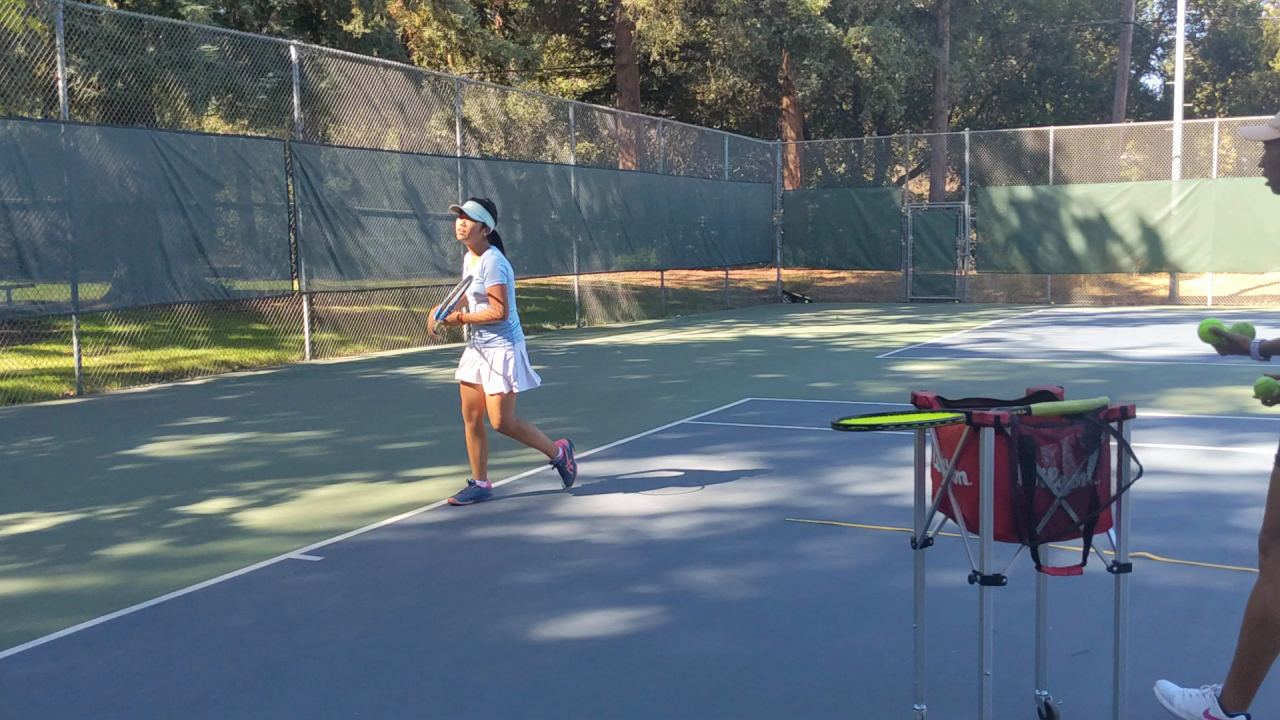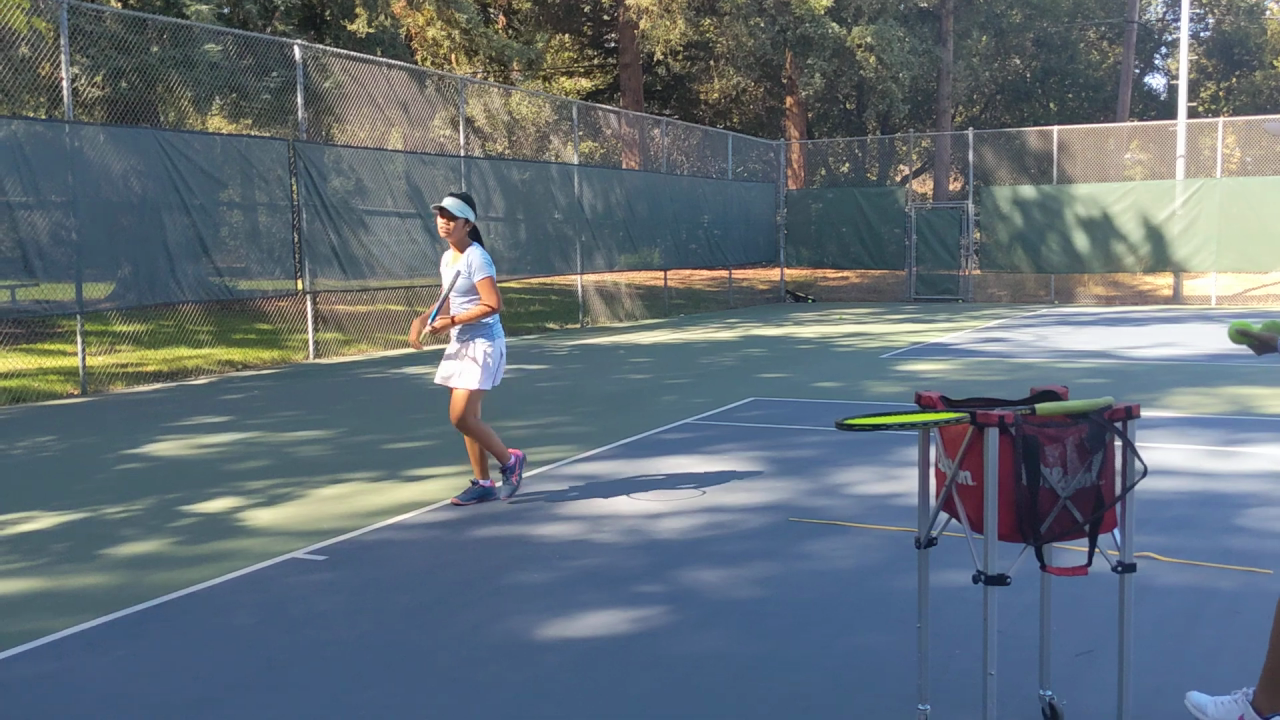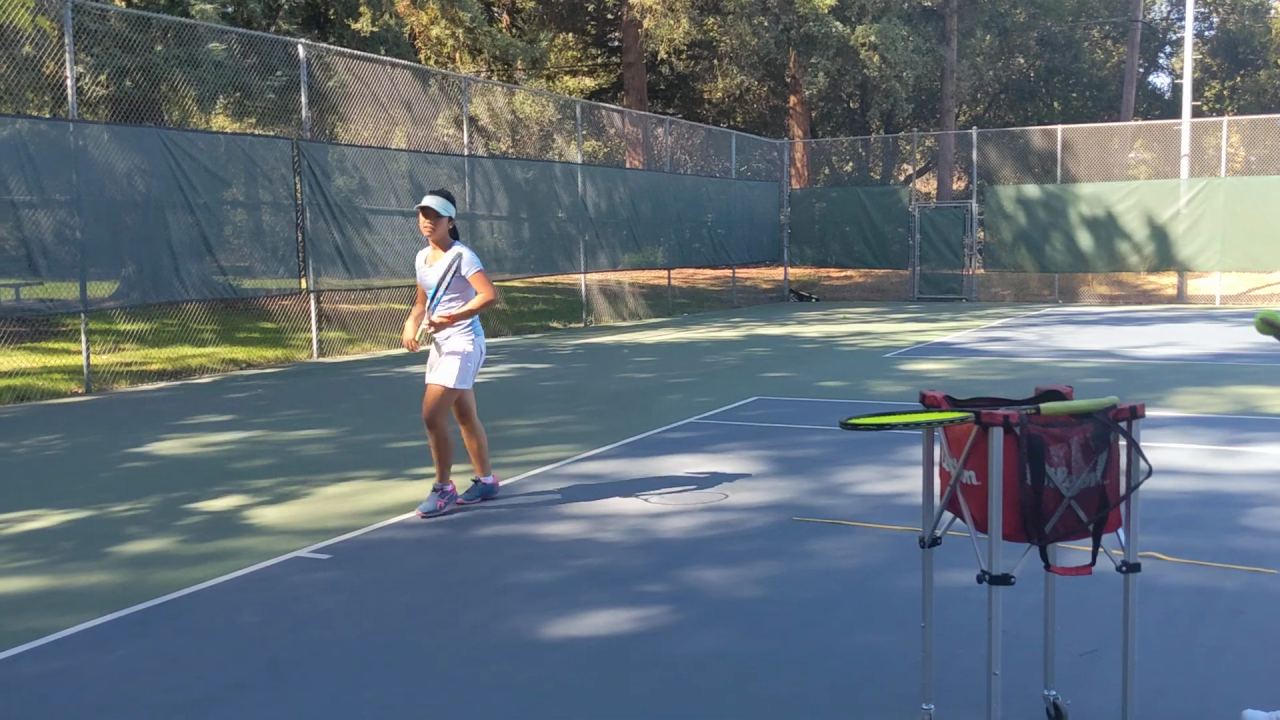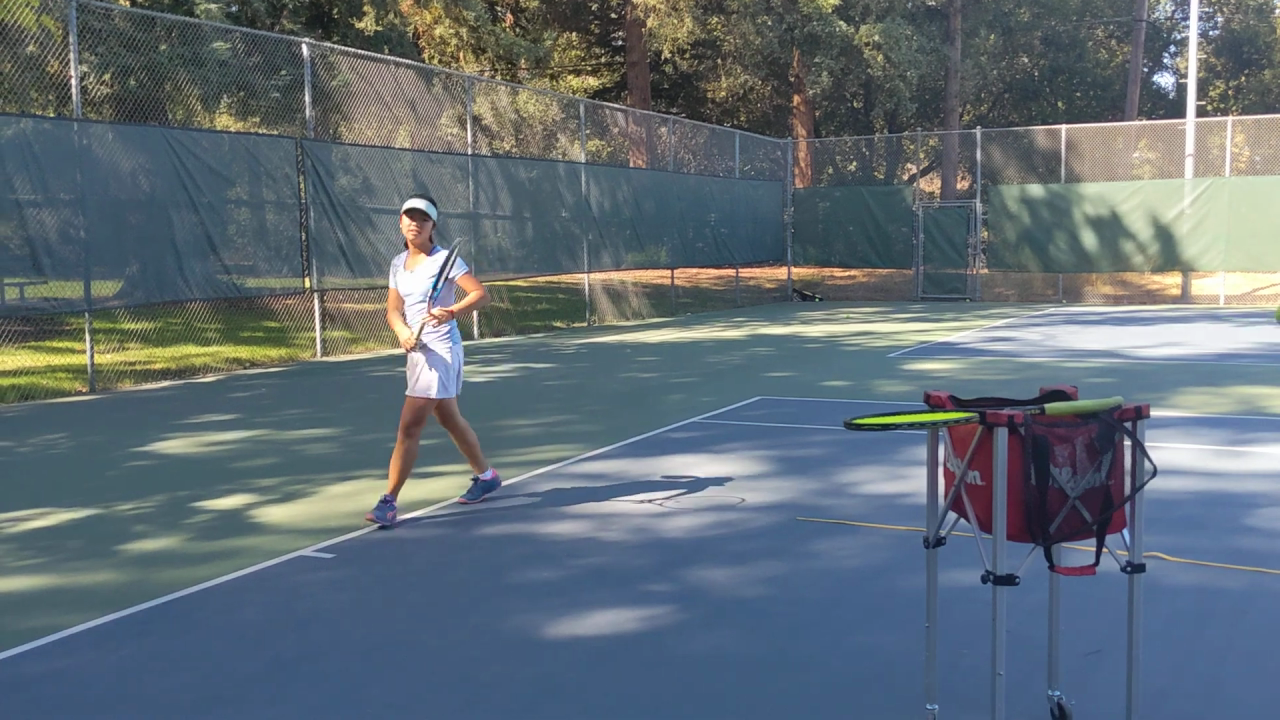
dt=0.1s
person 1, frame 1
left shoulder: (492, 261)
right shoulder: (470, 258)
left elbow: (499, 312)
left wrist: (460, 318)
right wrist: (445, 314)
left hip: (502, 348)
right hip: (479, 347)
left knee: (502, 422)
right knee: (472, 418)
left ankle: (558, 451)
right ankle: (479, 482)
person 1, frame 2
left shoulder: (477, 257)
right shoulder: (448, 257)
left elbow: (493, 305)
left wrist: (451, 322)
right wrist: (422, 322)
left hip: (483, 344)
right hip: (460, 346)
left knee: (462, 418)
right knee: (463, 418)
left ankle: (510, 460)
right ankle: (484, 482)
person 1, frame 3
left shoulder: (460, 254)
right shoulder: (423, 257)
left elbow: (490, 294)
right elbow: (421, 301)
left wrist: (457, 316)
right wrist: (410, 326)
left hip: (462, 344)
right hip: (442, 346)
left knee: (432, 415)
right knee: (465, 415)
left ankle: (443, 487)
right ankle: (486, 481)
person 1, frame 4
left shoulder: (444, 259)
right shoulder: (398, 263)
left elbow: (480, 294)
right elbow: (394, 309)
left wrist: (450, 312)
right wrist: (402, 333)
left hip: (441, 352)
right hip: (420, 352)
left knee: (408, 428)
right knee: (452, 421)
left ankle: (389, 500)
right ankle: (485, 475)
